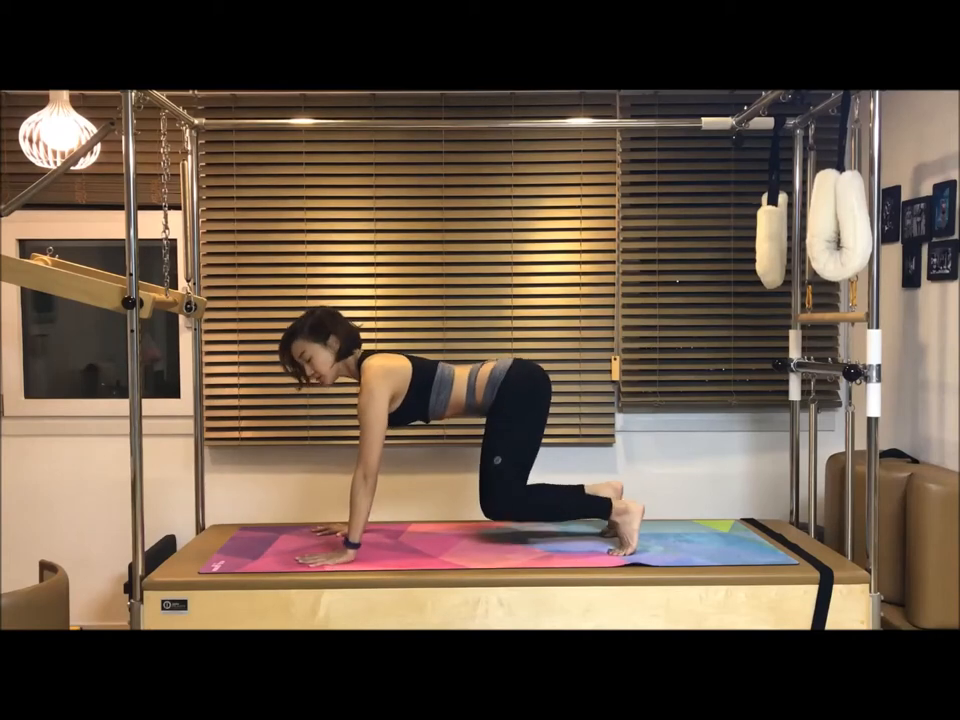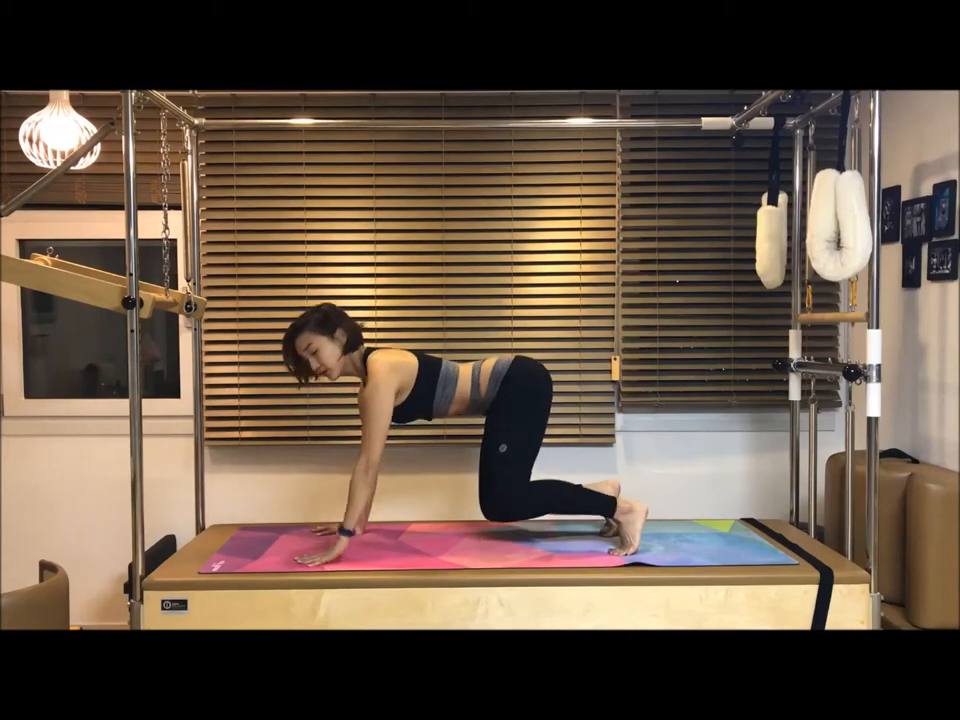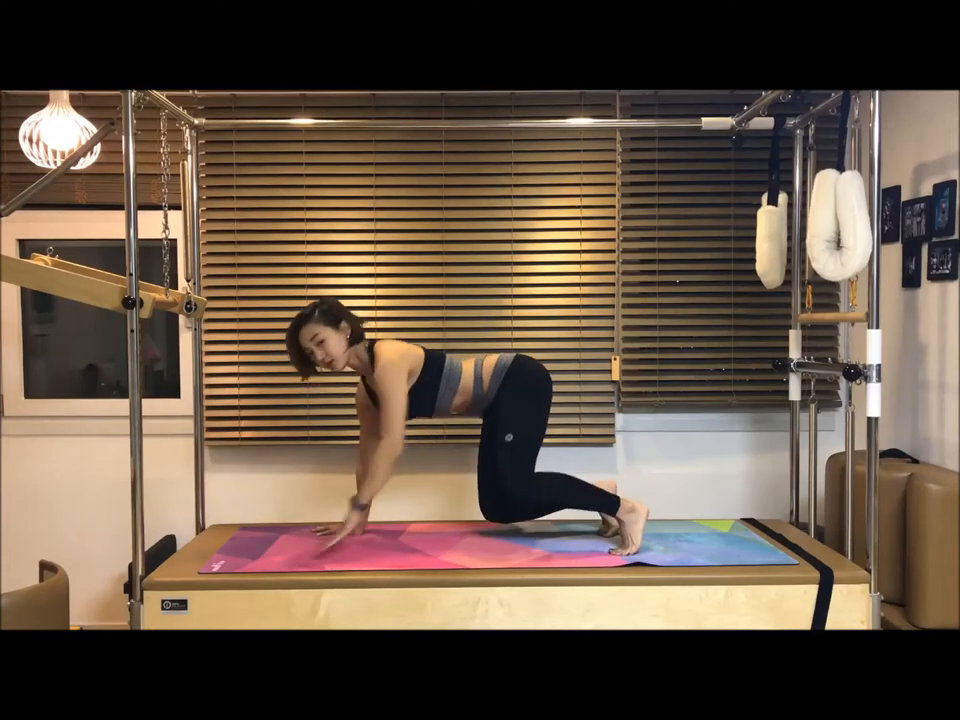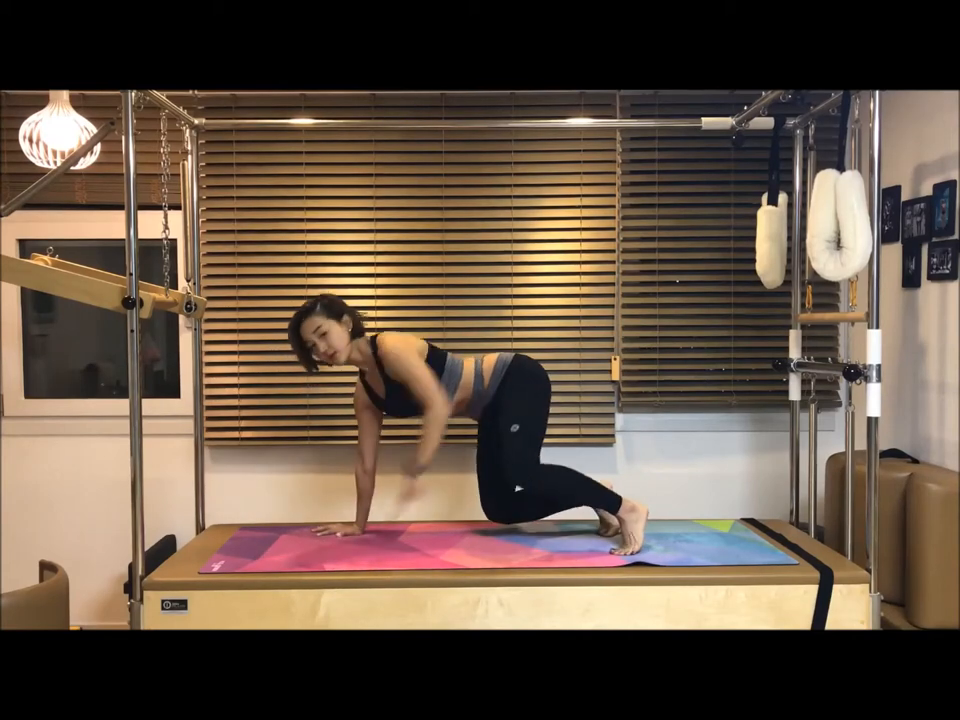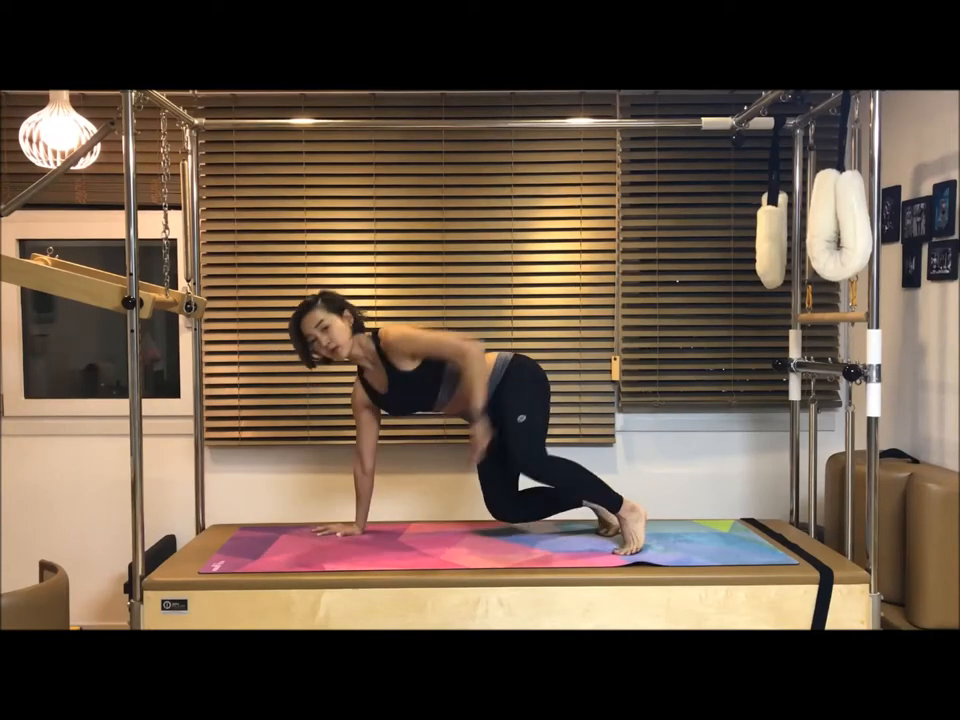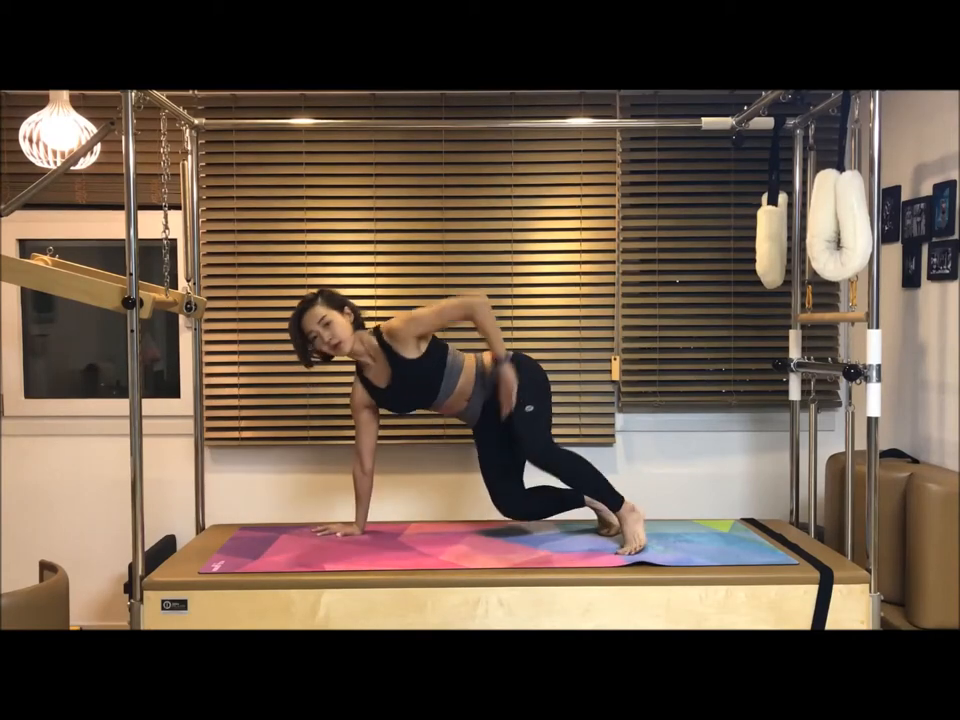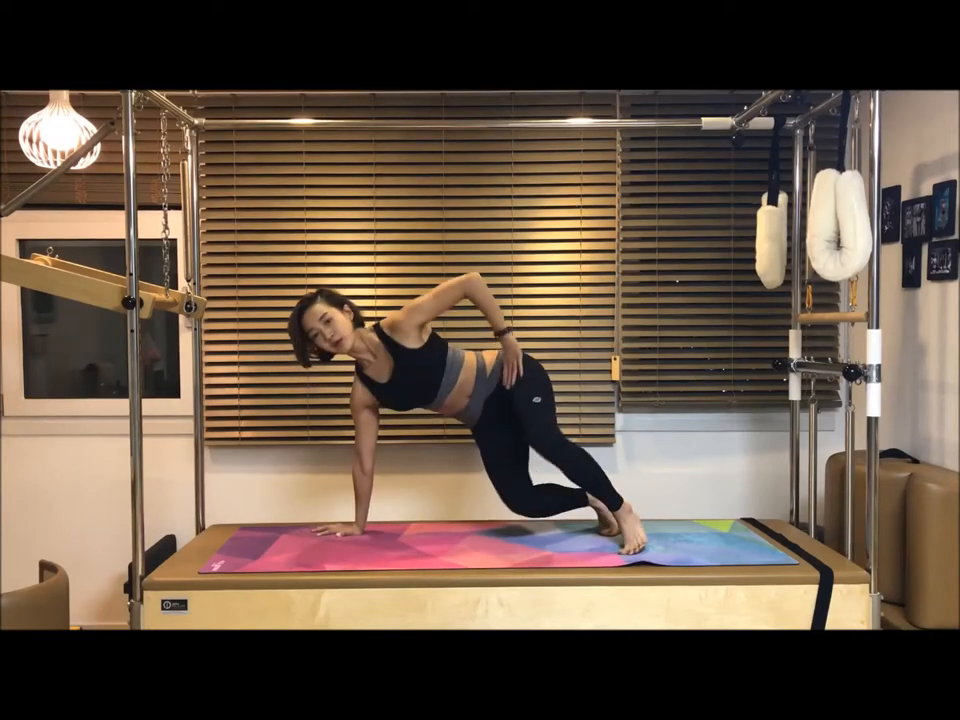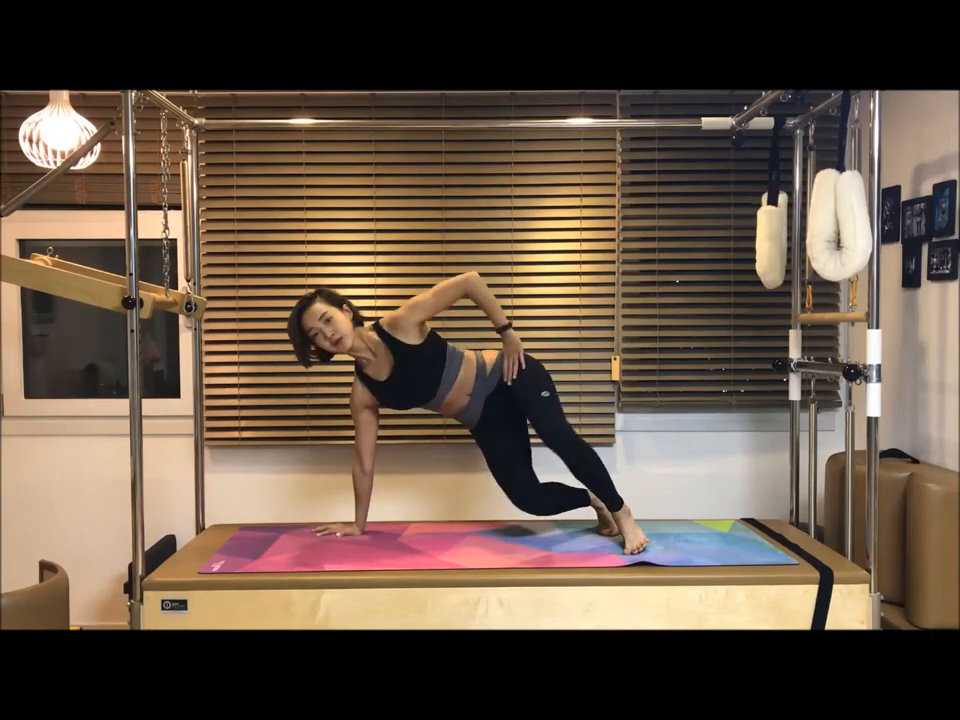
dt=0.1s
person 1, frame 1
left shoulder: (375, 376)
right shoulder: (373, 372)
left elbow: (367, 470)
right elbow: (369, 466)
left wrist: (350, 547)
right wrist: (355, 525)
left hip: (520, 386)
right hip: (508, 391)
left knee: (504, 501)
right knee: (496, 503)
left ankle: (619, 509)
right ankle: (600, 492)
person 1, frame 2
left shoulder: (380, 369)
right shoulder: (369, 386)
left elbow: (371, 457)
right elbow: (368, 458)
left wrist: (345, 535)
right wrist: (354, 523)
left hip: (520, 381)
right hip: (501, 399)
left knee: (509, 494)
right knee: (495, 506)
left ankle: (625, 510)
right ankle: (598, 493)
person 1, frame 3
left shoulder: (388, 359)
right shoulder: (366, 388)
left elbow: (392, 443)
right elbow: (368, 454)
left wrist: (357, 509)
right wrist: (361, 512)
left hip: (519, 380)
right hip: (499, 403)
left knee: (515, 482)
right knee: (496, 507)
left ankle: (625, 509)
right ankle: (598, 495)
person 1, frame 4
left shoulder: (391, 349)
right shoulder: (364, 391)
left elbow: (439, 409)
right elbow: (366, 460)
left wrist: (414, 470)
right wrist: (359, 523)
left hip: (515, 377)
right hip: (492, 403)
left knee: (521, 466)
right knee: (499, 509)
left ankle: (626, 509)
right ankle: (594, 499)
person 1, frame 5
left shoulder: (393, 341)
right shoulder: (363, 391)
left elbow: (470, 348)
right elbow: (364, 462)
left wrist: (479, 416)
right wrist: (358, 524)
left hip: (513, 377)
right hip: (490, 405)
left knee: (527, 458)
right knee: (503, 507)
left ankle: (625, 509)
right ankle: (592, 497)
person 1, frame 6
left shoulder: (399, 334)
right shoulder: (362, 391)
left elbow: (475, 303)
right elbow: (364, 460)
left wrist: (503, 363)
right wrist: (359, 523)
left hip: (514, 376)
right hip: (485, 416)
left knee: (536, 447)
right knee: (513, 505)
left ankle: (625, 509)
right ankle: (593, 499)
person 1, frame 7
left shoulder: (401, 327)
right shoulder: (363, 391)
left elbow: (471, 281)
right elbow: (364, 461)
left wrist: (505, 335)
right wrist: (358, 523)
left hip: (513, 374)
right hip: (487, 415)
left knee: (545, 439)
right knee: (520, 500)
left ankle: (622, 510)
right ankle: (592, 498)
person 1, frame 8
left shoulder: (401, 323)
right shoulder: (363, 391)
left elbow: (470, 280)
right elbow: (364, 461)
left wrist: (507, 331)
right wrist: (358, 523)
left hip: (510, 375)
right hip: (486, 419)
left knee: (556, 434)
right knee: (529, 499)
left ankle: (621, 513)
right ankle: (594, 498)
